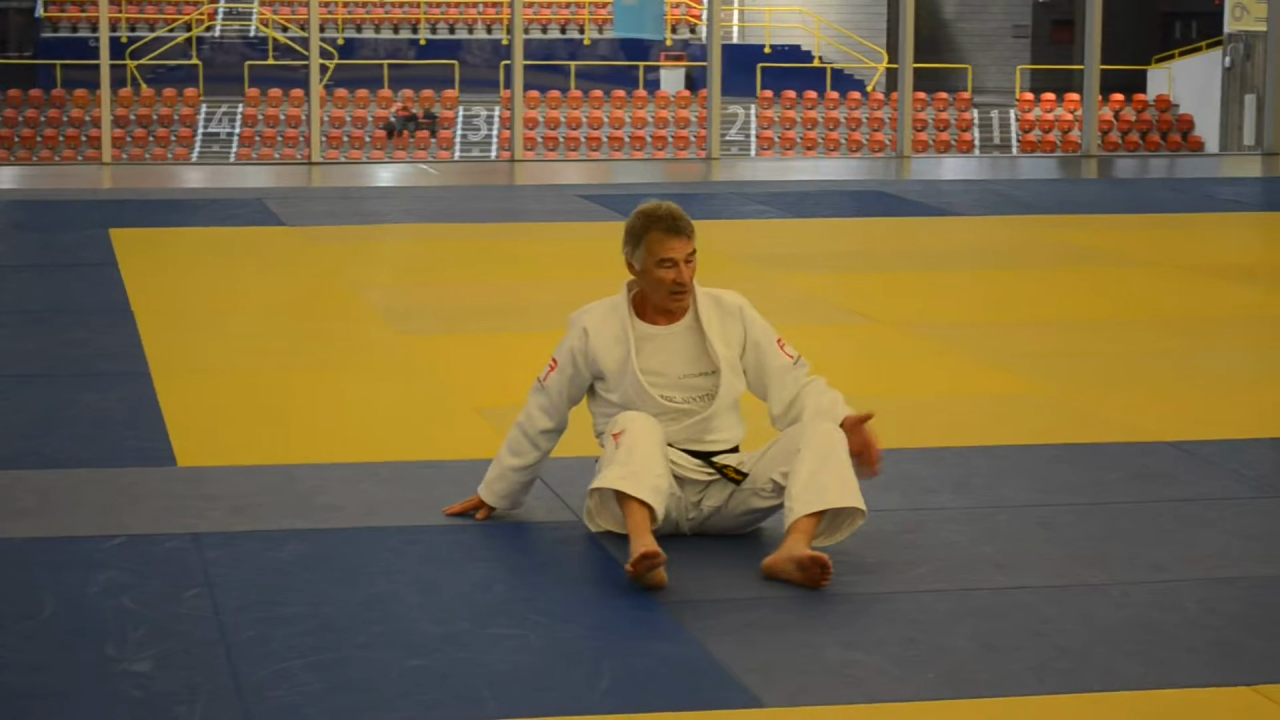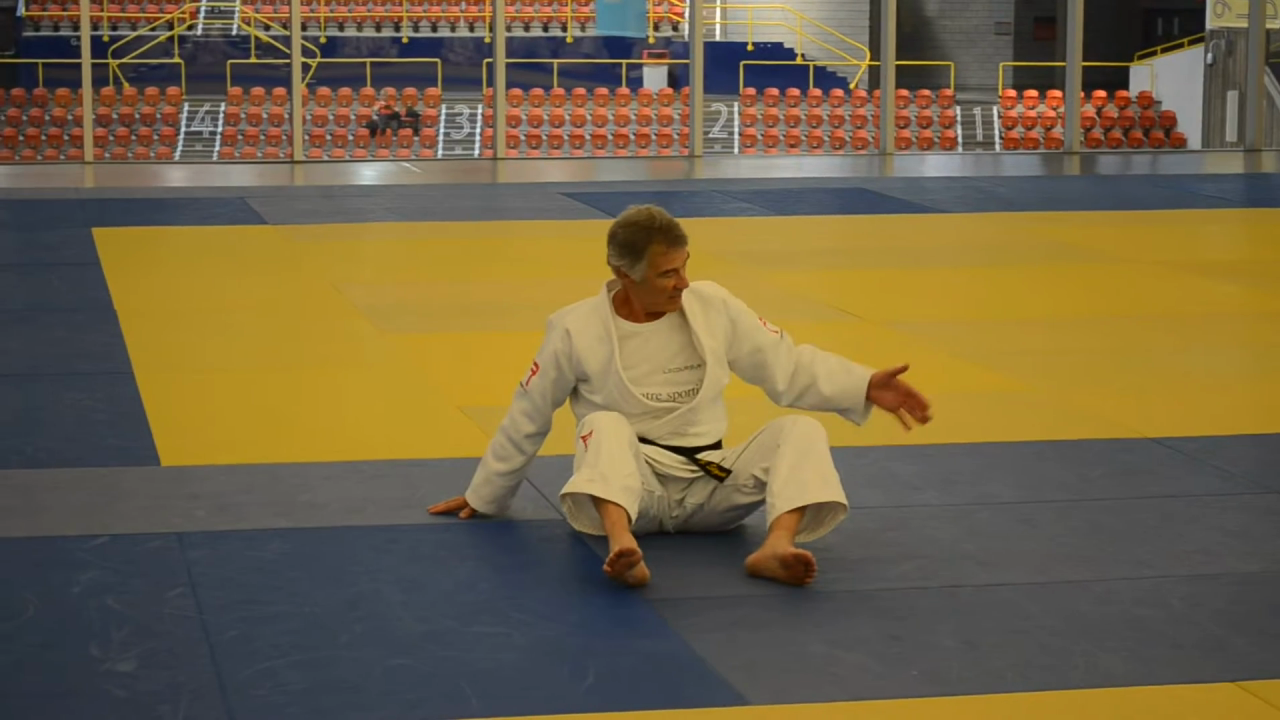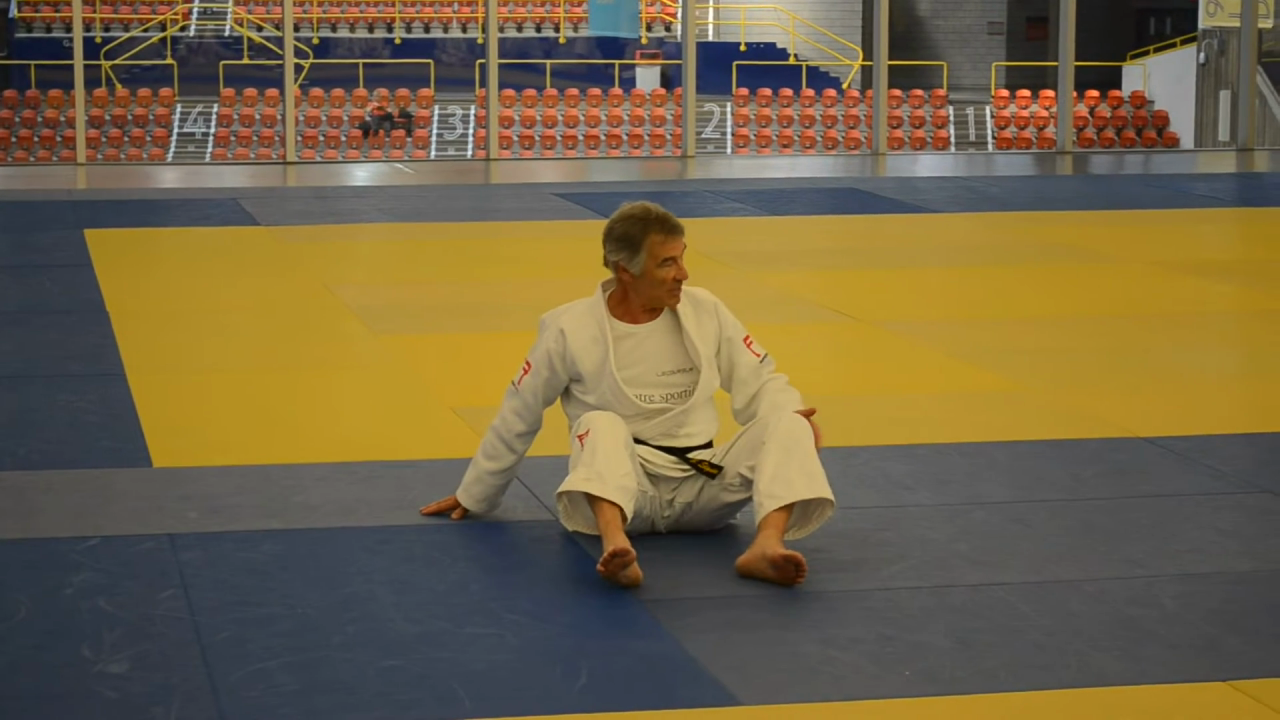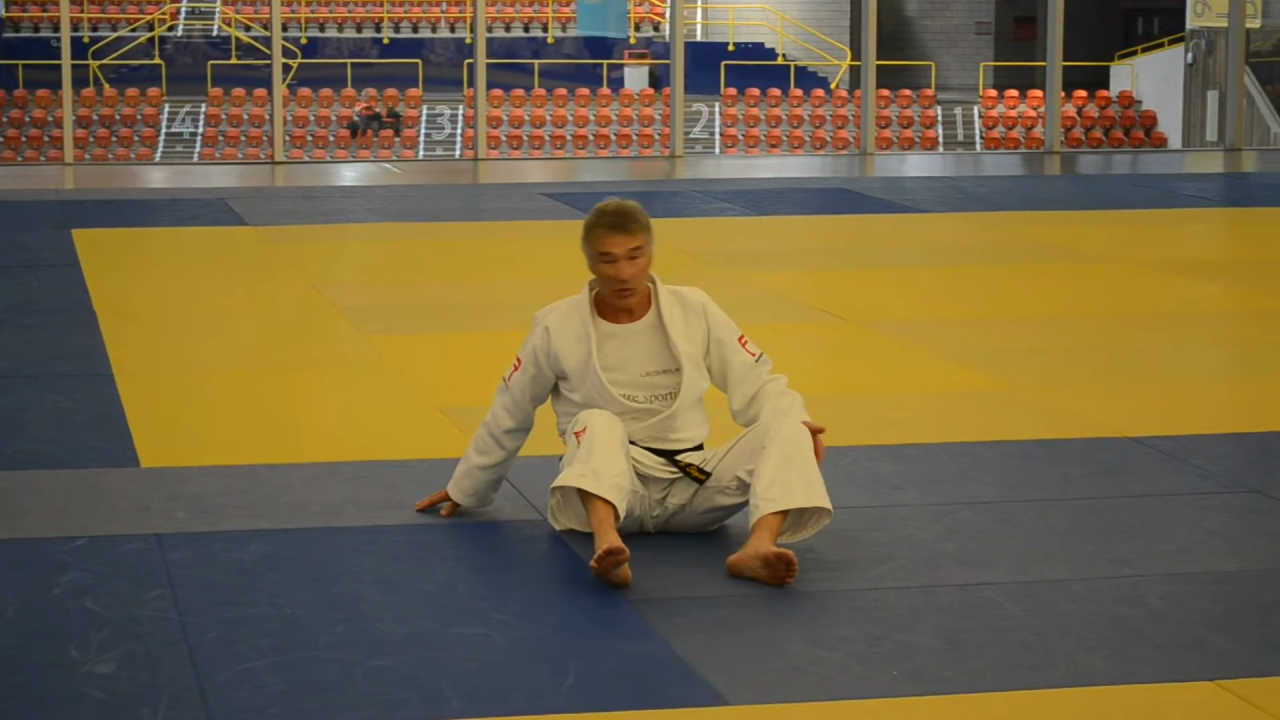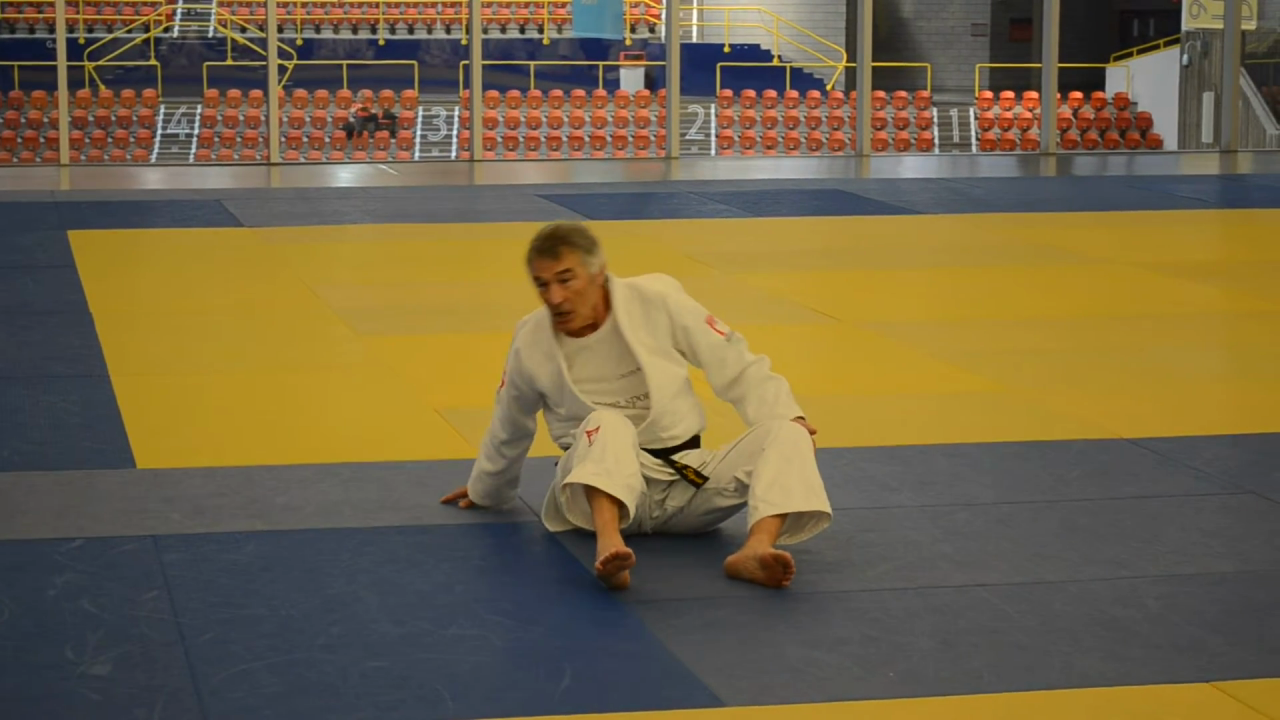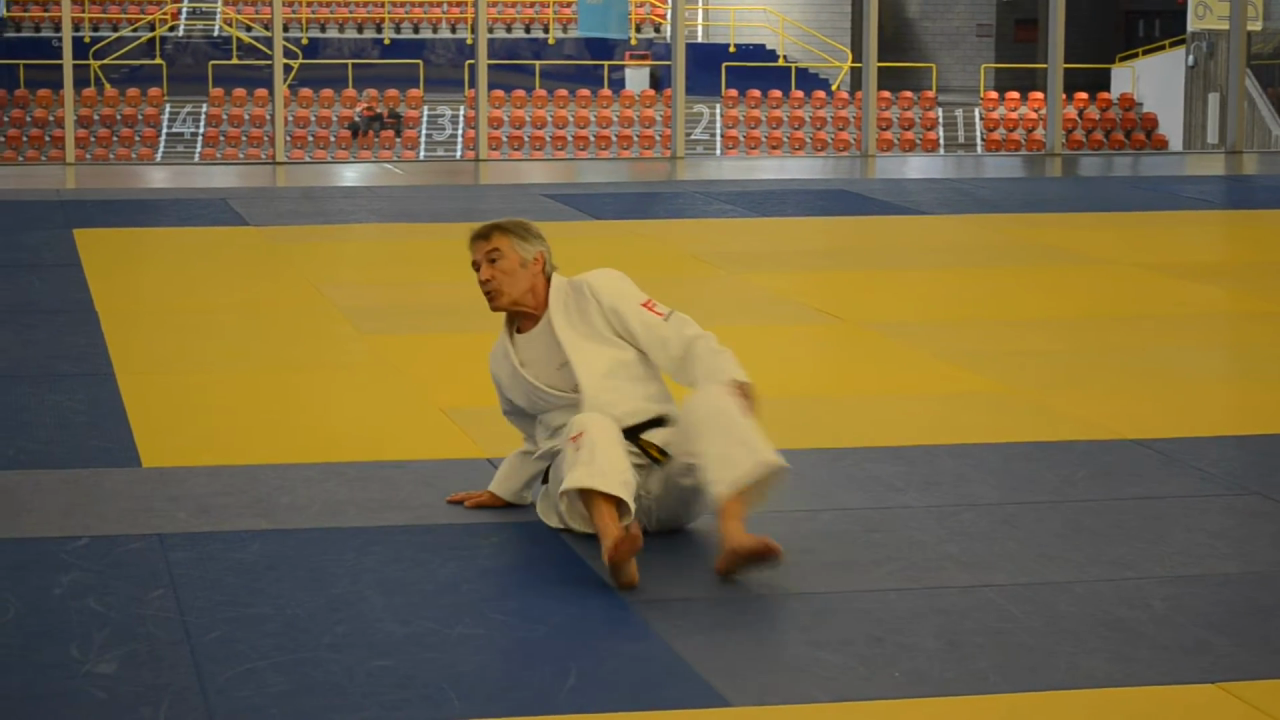
dt=0.3s
person 1, frame 1
left shoulder: (731, 311)
right shoulder: (595, 328)
left elbow: (792, 384)
right elbow: (543, 415)
left wrist: (841, 424)
right wrist: (495, 492)
left hip: (721, 486)
right hip: (641, 484)
left knee: (813, 434)
right knee: (633, 427)
left ankle: (792, 552)
right ankle: (643, 550)
person 1, frame 2
left shoulder: (713, 305)
right shoulder: (575, 329)
left elbow: (788, 365)
right elbow: (526, 418)
left wrist: (865, 386)
right wrist: (483, 496)
left hip: (706, 483)
right hip: (630, 483)
left knee: (801, 431)
right knee: (602, 427)
left ankle: (775, 547)
right ankle: (621, 544)
person 1, frame 3
left shoulder: (705, 310)
right shoulder: (569, 329)
left elbow: (759, 381)
right elbow: (516, 417)
left wrist: (792, 413)
right wrist: (471, 496)
left hip: (696, 483)
right hip: (619, 481)
left knee: (785, 429)
right knee: (600, 427)
left ankle: (765, 547)
right ankle: (615, 547)
person 1, frame 4
left shoulder: (694, 309)
right shoulder: (557, 327)
left elbow: (756, 382)
right elbow: (509, 415)
left wrist: (797, 424)
right wrist: (464, 489)
left hip: (687, 484)
right hip: (608, 480)
left knee: (785, 436)
right knee: (596, 426)
left ankle: (757, 548)
right ankle: (606, 543)
person 1, frame 5
left shoulder: (656, 297)
right shoulder: (532, 343)
left elbow: (735, 364)
right elbow: (511, 427)
left wrist: (788, 417)
right wrist: (483, 489)
left hip: (683, 477)
right hip: (597, 481)
left knee: (785, 436)
right knee: (607, 427)
left ankle: (755, 551)
right ankle: (609, 546)
person 1, frame 6
left shoulder: (597, 291)
right shoulder: (503, 358)
left elbow: (683, 344)
left wrist: (730, 387)
right wrist: (504, 491)
left hip: (665, 466)
right hip: (587, 484)
left knee: (711, 407)
right knee: (592, 431)
left ankle: (734, 540)
right ankle: (614, 547)
